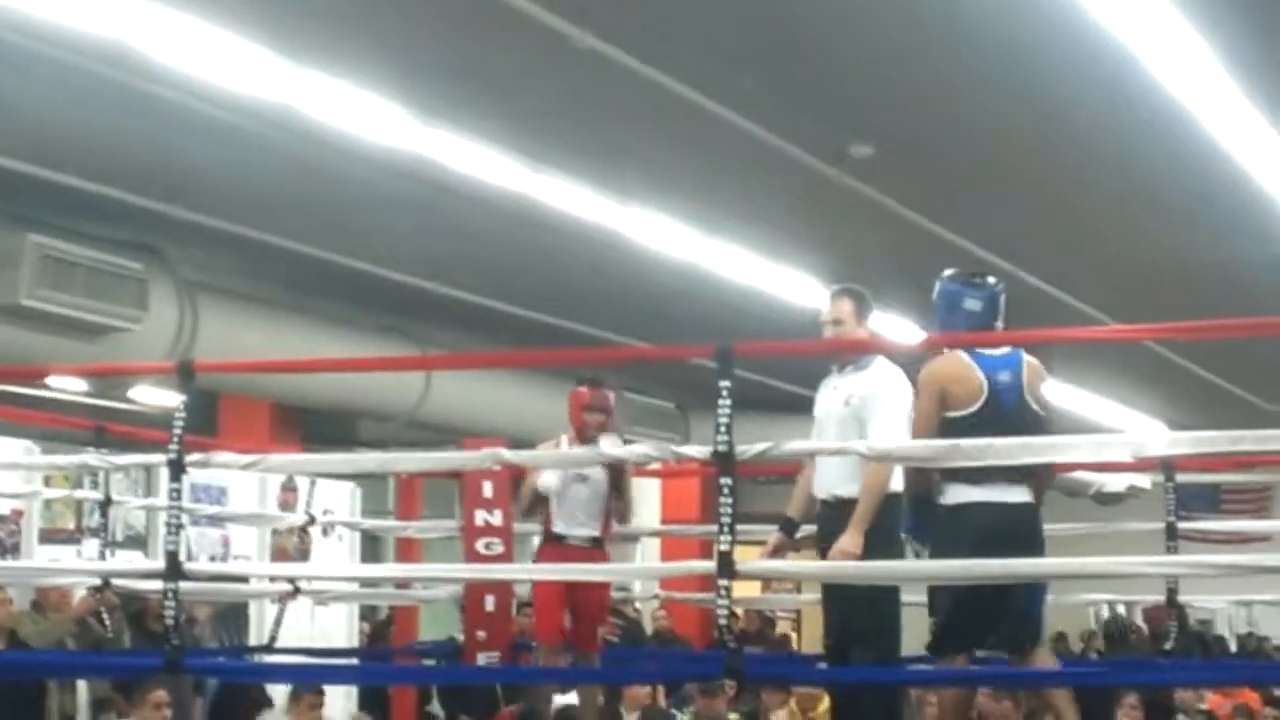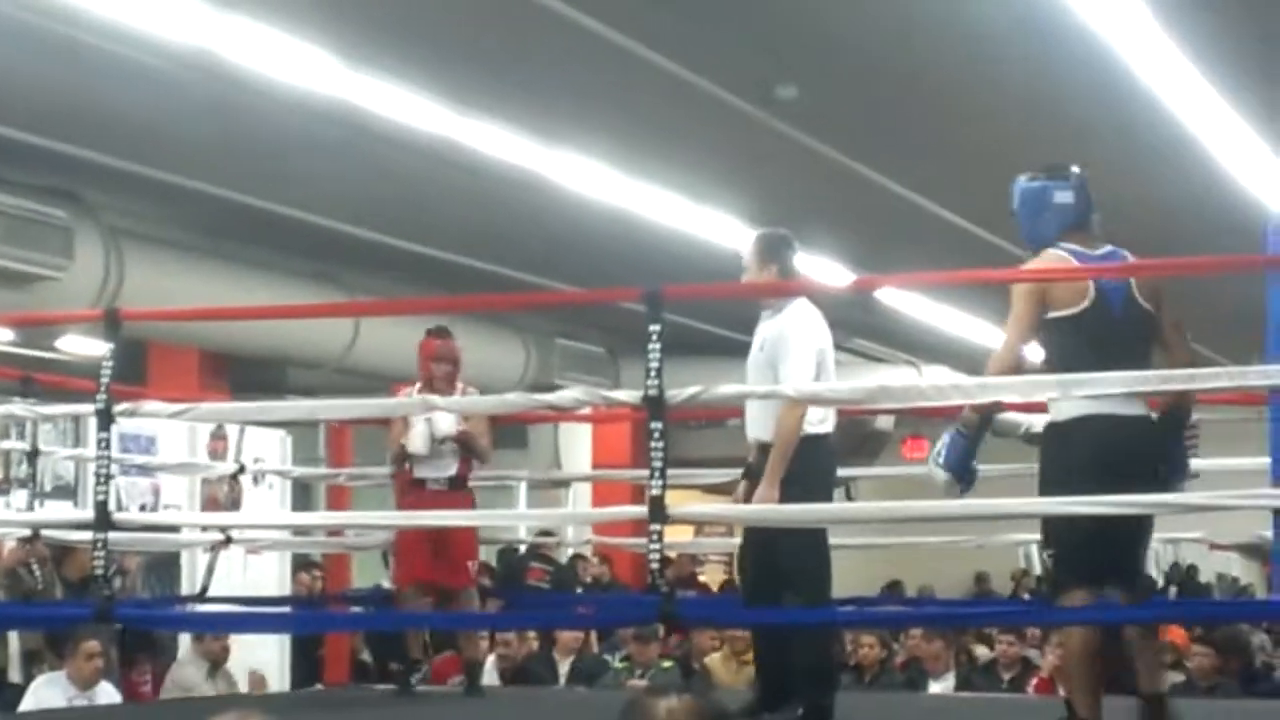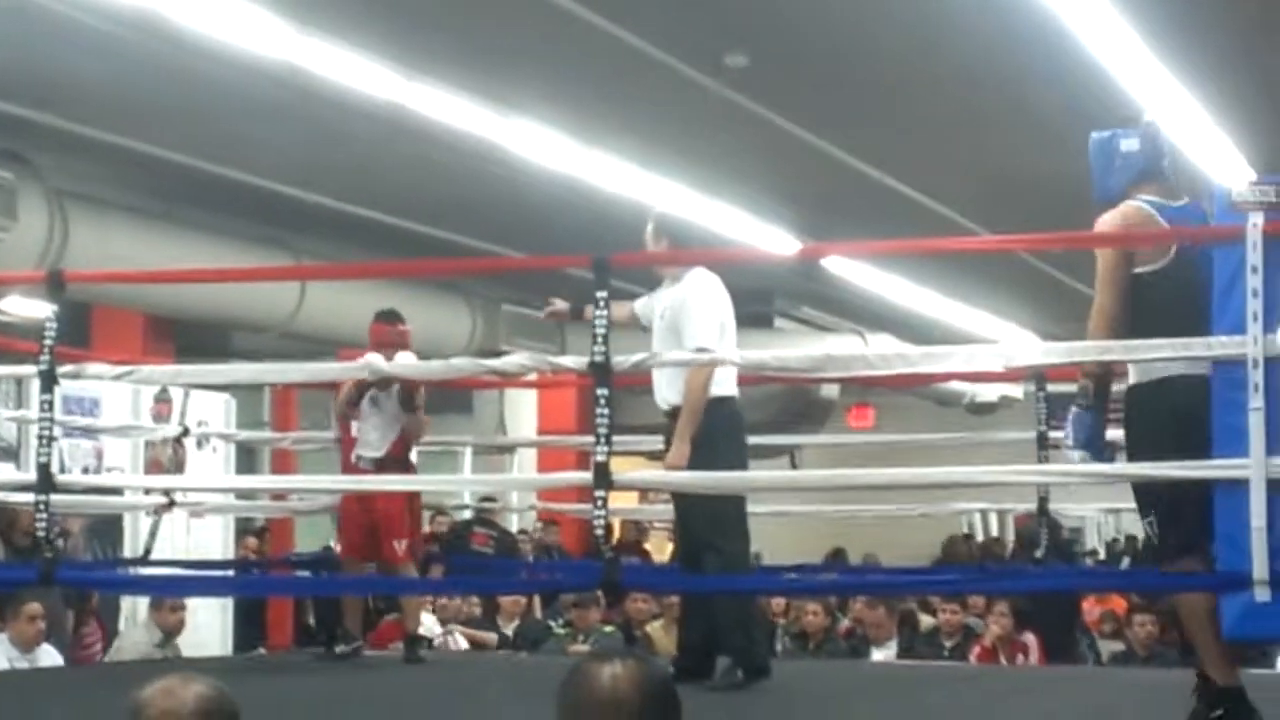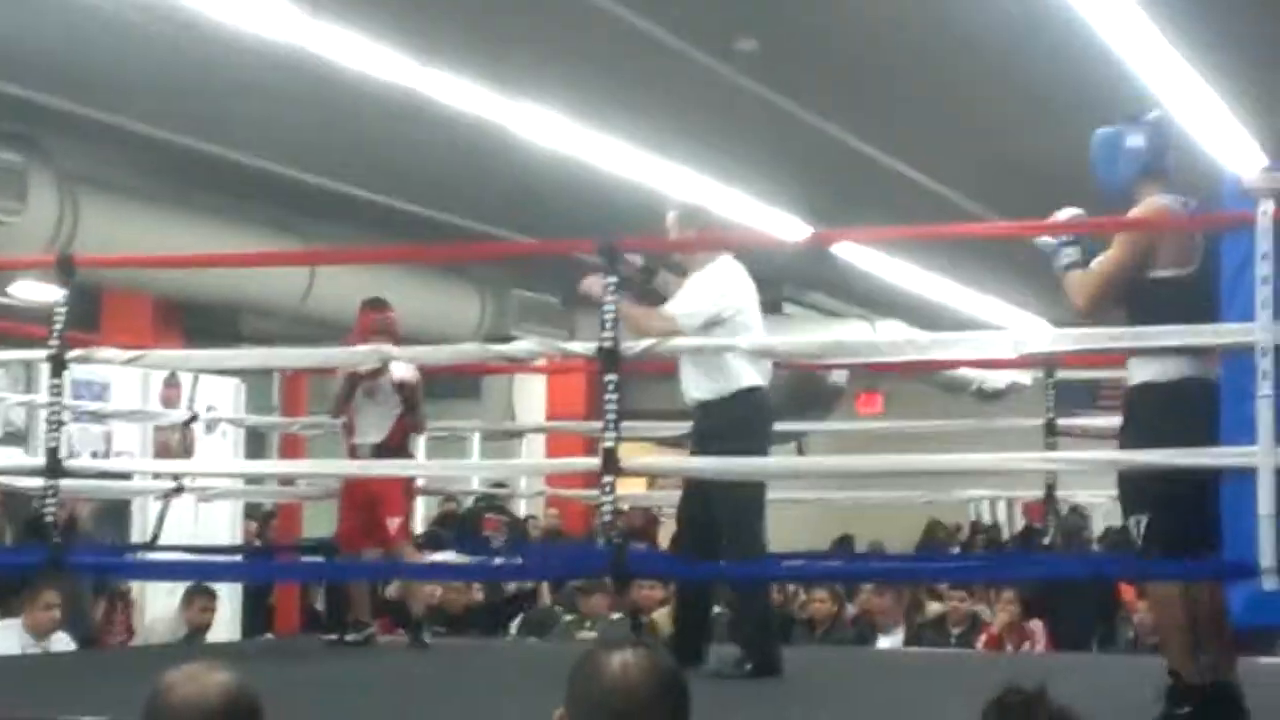
dt=1s
person 1, frame 1
left shoulder: (941, 371)
right shoulder: (1032, 369)
left hip: (964, 517)
right hip: (1020, 517)
left knee: (954, 651)
right knee: (1029, 645)
person 1, frame 2
left shoulder: (1043, 271)
right shoulder: (1139, 272)
left elbow: (1009, 359)
right elbow: (1181, 358)
left wrist: (965, 433)
right wrist: (1173, 435)
left hip: (1078, 435)
right hip: (1139, 435)
left knee: (1076, 588)
right knee: (1126, 578)
person 1, frame 3
left shoulder: (1120, 221)
right shoulder: (1200, 219)
left elbow: (1106, 322)
left wrist: (1088, 406)
left hip: (1160, 397)
right hip: (1215, 394)
left knee: (1180, 554)
right knee: (1201, 548)
person 1, frame 4
left shoulder: (1149, 218)
right shoulder: (1196, 221)
left elbow: (1088, 299)
left wrist: (1067, 252)
right wrist: (1091, 259)
left hip: (1162, 398)
right hip: (1199, 395)
left knee: (1157, 554)
right knee: (1194, 554)
person 2, frame 1
left shoulder: (884, 380)
right shoulder: (830, 386)
left elbow: (883, 463)
left wrist: (857, 533)
right wrist: (788, 526)
left hip: (870, 519)
right hip: (834, 517)
left knee: (874, 638)
right knee: (840, 637)
person 2, frame 2
left shoulder: (798, 321)
right shoulder: (771, 323)
left elbow: (796, 405)
left wrist: (771, 481)
right wrist: (750, 472)
left hip: (801, 461)
right hip: (775, 462)
left knee: (803, 580)
right knee: (758, 574)
person 2, frame 3
left shoulder: (699, 288)
right shoulder: (669, 294)
left elbow: (704, 367)
right elbow: (629, 311)
left wrist: (683, 440)
right wrist: (575, 311)
left hip: (710, 424)
right hip: (689, 427)
left knee: (721, 541)
right knee: (692, 544)
left ankle: (748, 657)
right ankle: (696, 656)
person 2, frame 4
left shoulder: (716, 281)
right shoulder: (712, 276)
left elbow: (659, 328)
right elbow: (672, 308)
left wrist: (606, 296)
left hip: (737, 414)
right hip: (721, 416)
left knee: (739, 533)
right knee: (696, 529)
left ankle: (760, 652)
right ankle: (687, 643)
person 3, frame 1
left shoulder: (614, 457)
right shoulder: (550, 450)
left elbow: (623, 517)
right elbow: (525, 508)
left wrist: (618, 476)
right wrist: (537, 492)
left hip: (594, 558)
right hip: (553, 553)
left knee: (589, 648)
right knee: (548, 643)
person 3, frame 2
left shoulder: (469, 398)
right shoulder: (407, 399)
left elbow: (485, 453)
right elbow: (394, 457)
left wrist: (464, 437)
right wrist: (405, 447)
left hip: (457, 498)
right hip: (417, 498)
left knee: (463, 585)
right knee: (411, 583)
left ankle: (472, 668)
right ankle: (416, 660)
person 3, frame 3
left shoulder: (408, 380)
right shoulder: (357, 375)
left elbow: (416, 435)
right elbow: (340, 414)
left wrist: (411, 398)
right wrist: (361, 386)
left hip: (395, 478)
right hip: (358, 475)
left knee: (401, 560)
right knee: (351, 560)
left ankle: (412, 640)
right ankle: (352, 636)
person 3, frame 4
left shoulder: (402, 369)
right shoulder: (350, 366)
left elbow: (417, 426)
right elbow: (336, 411)
left wrist: (411, 395)
right wrist: (352, 381)
left hip: (392, 463)
right hip: (358, 463)
left knee: (398, 541)
right knee: (351, 545)
left ankle: (419, 624)
right ankle: (362, 623)
